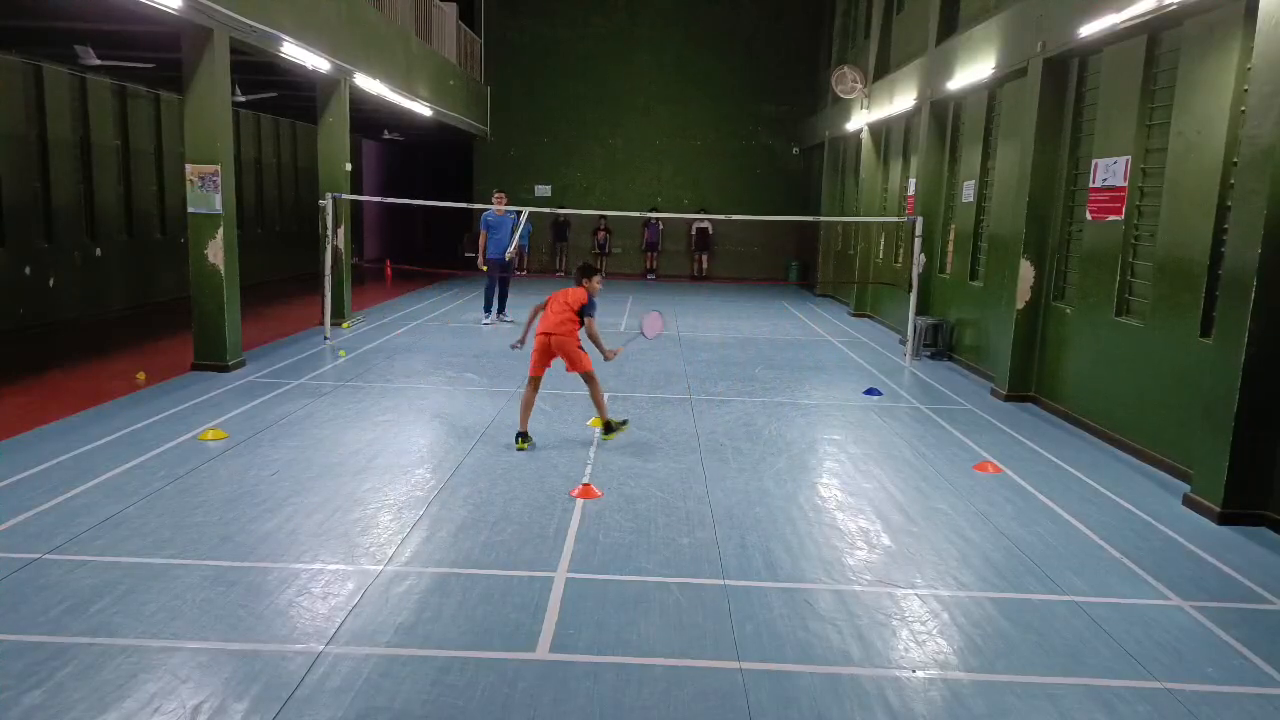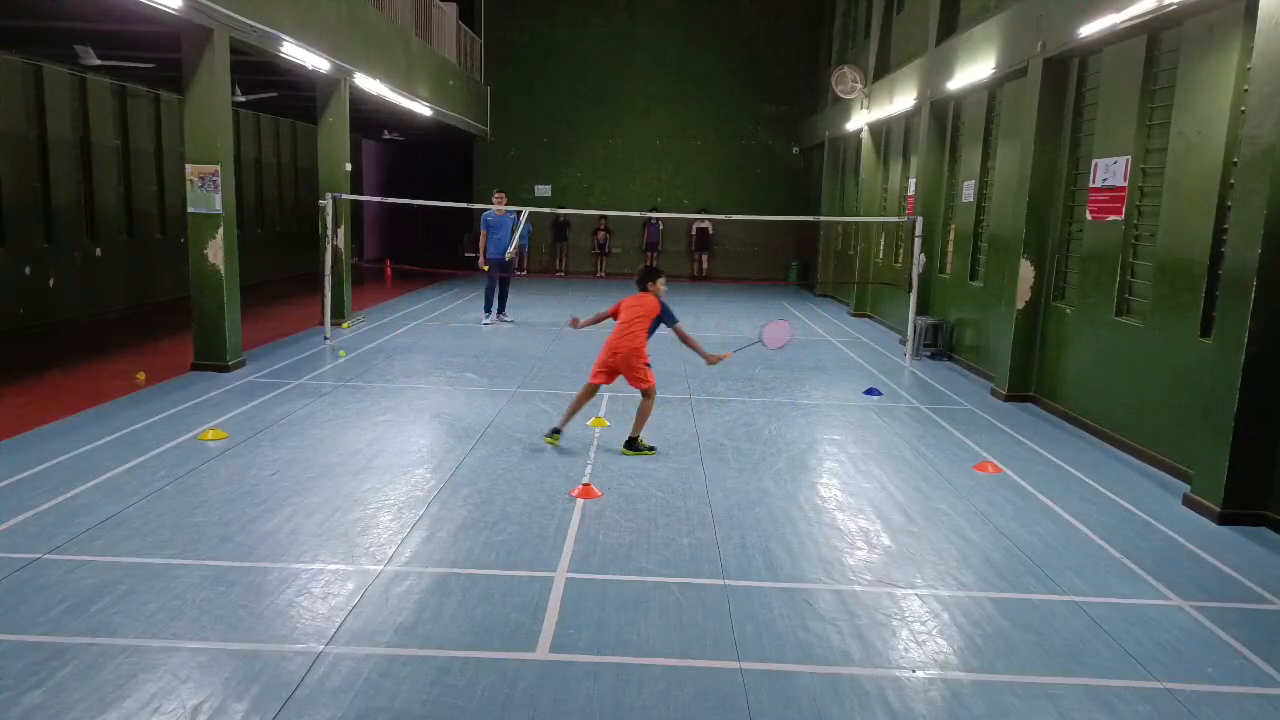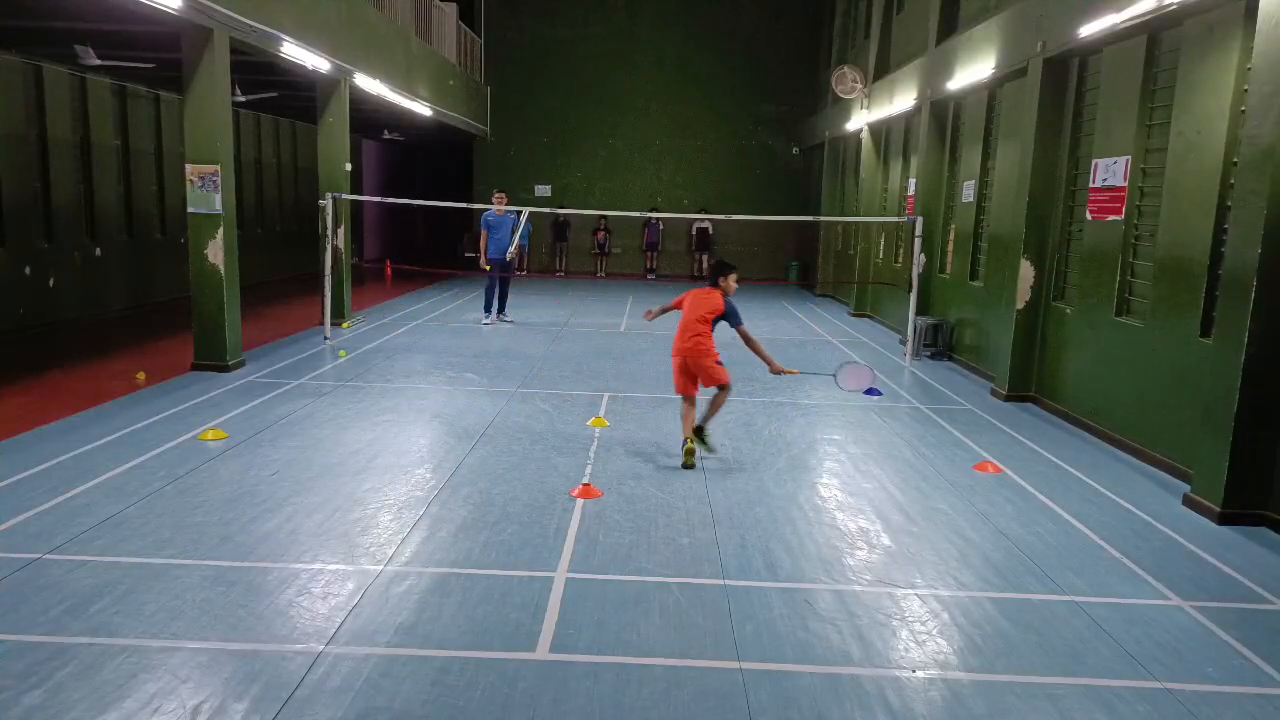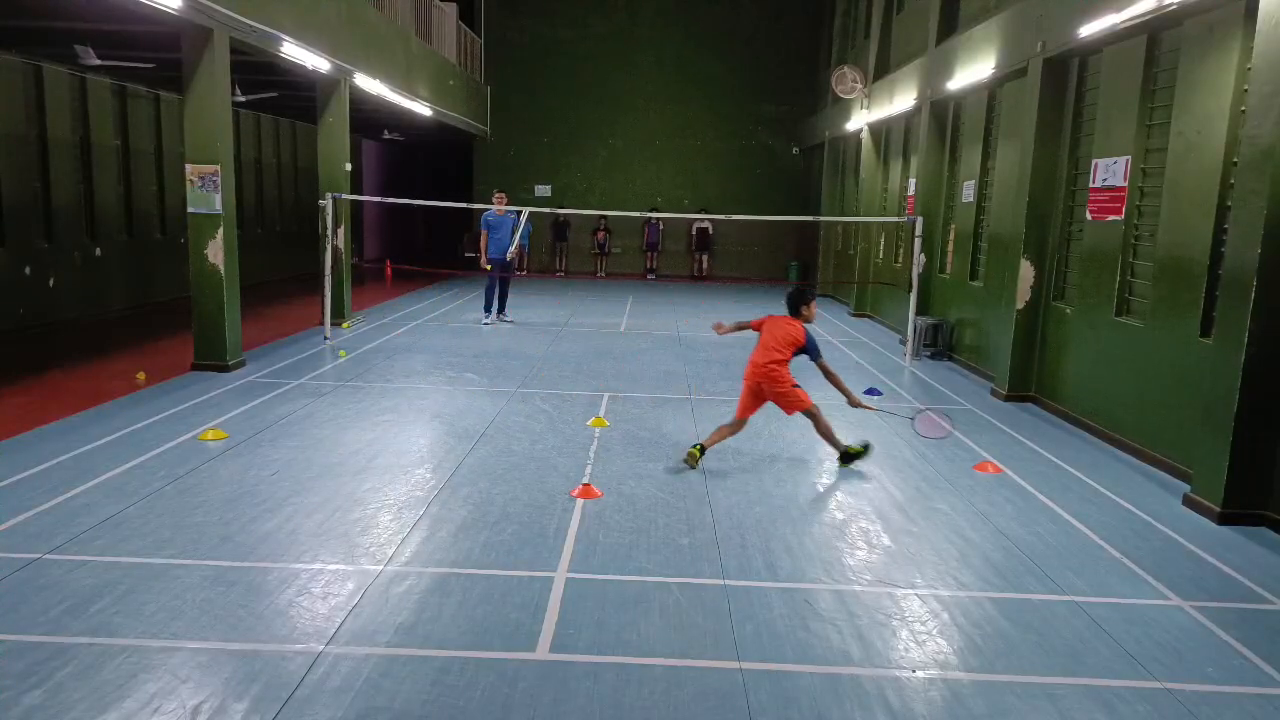
dt=0.2s
person 1, frame 1
left shoulder: (559, 294)
right shoulder: (588, 299)
left elbow: (536, 310)
right elbow: (589, 327)
left wrist: (523, 337)
right wrist: (604, 352)
left hip: (543, 335)
right hip: (565, 337)
left knee: (533, 384)
right knee: (591, 378)
left ankle: (522, 436)
right ankle: (607, 425)
person 1, frame 2
left shoulder: (626, 302)
right shoulder: (659, 305)
left elbow: (601, 316)
right elbow: (681, 335)
left wrist: (582, 324)
right wrist: (706, 356)
left hip: (611, 349)
right hip: (633, 354)
left knee: (588, 391)
right knee: (649, 394)
left ankle: (557, 431)
right ankle: (632, 442)
person 1, frame 3
left shoulder: (691, 295)
right shoulder: (725, 304)
left elbow: (667, 307)
right elbow: (747, 338)
left wrist: (654, 314)
right wrist: (771, 363)
left hip: (680, 352)
right hip: (702, 352)
left knee: (689, 401)
right knee: (725, 388)
left ankle: (688, 441)
right ankle: (699, 429)
person 1, frame 4
left shoulder: (771, 321)
right shoulder: (804, 336)
left elbow: (742, 325)
right elbow: (827, 372)
left wrist: (725, 329)
right wrist: (851, 397)
left hip: (753, 376)
right hip: (776, 377)
left knee: (737, 424)
right knee: (813, 412)
left ankle: (699, 449)
right ankle: (844, 452)
